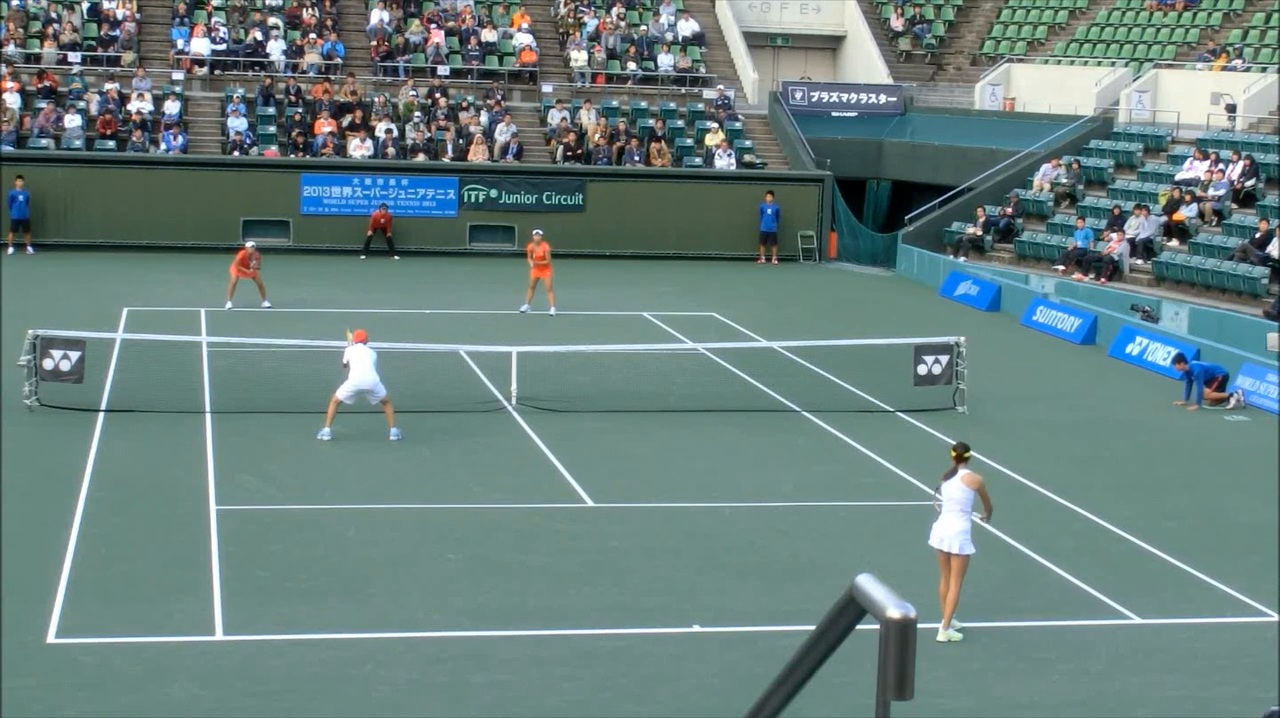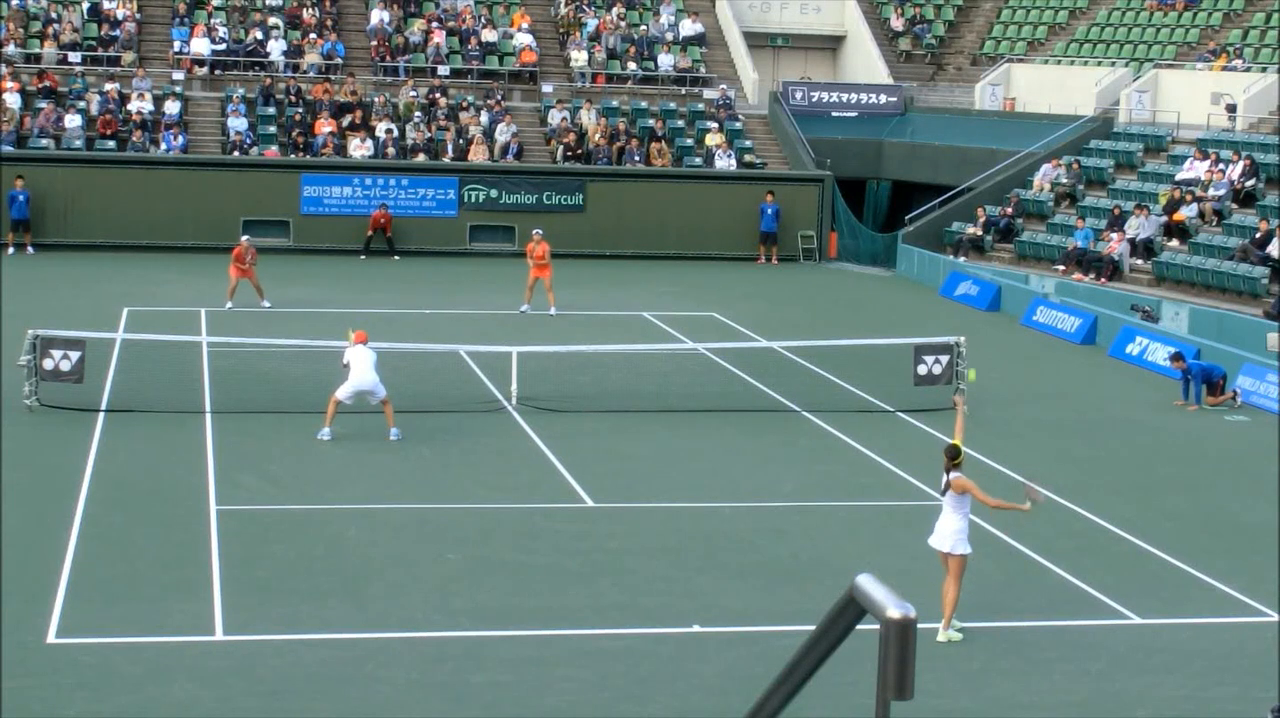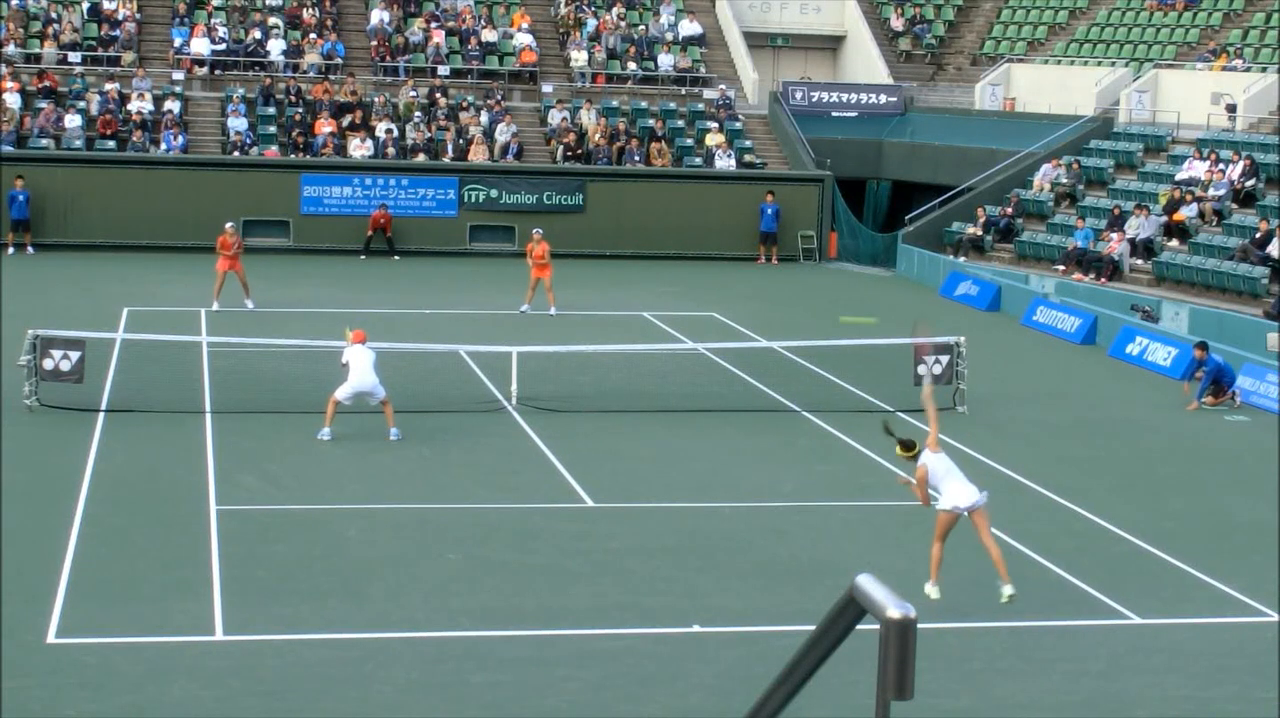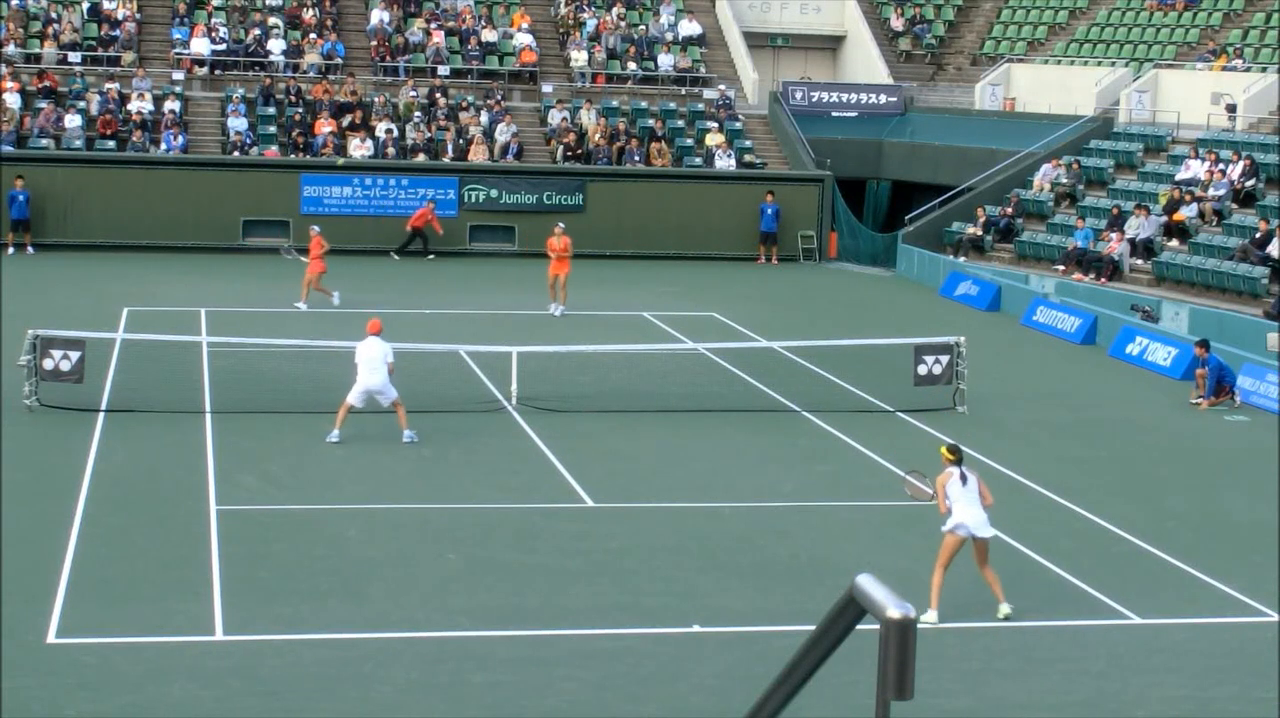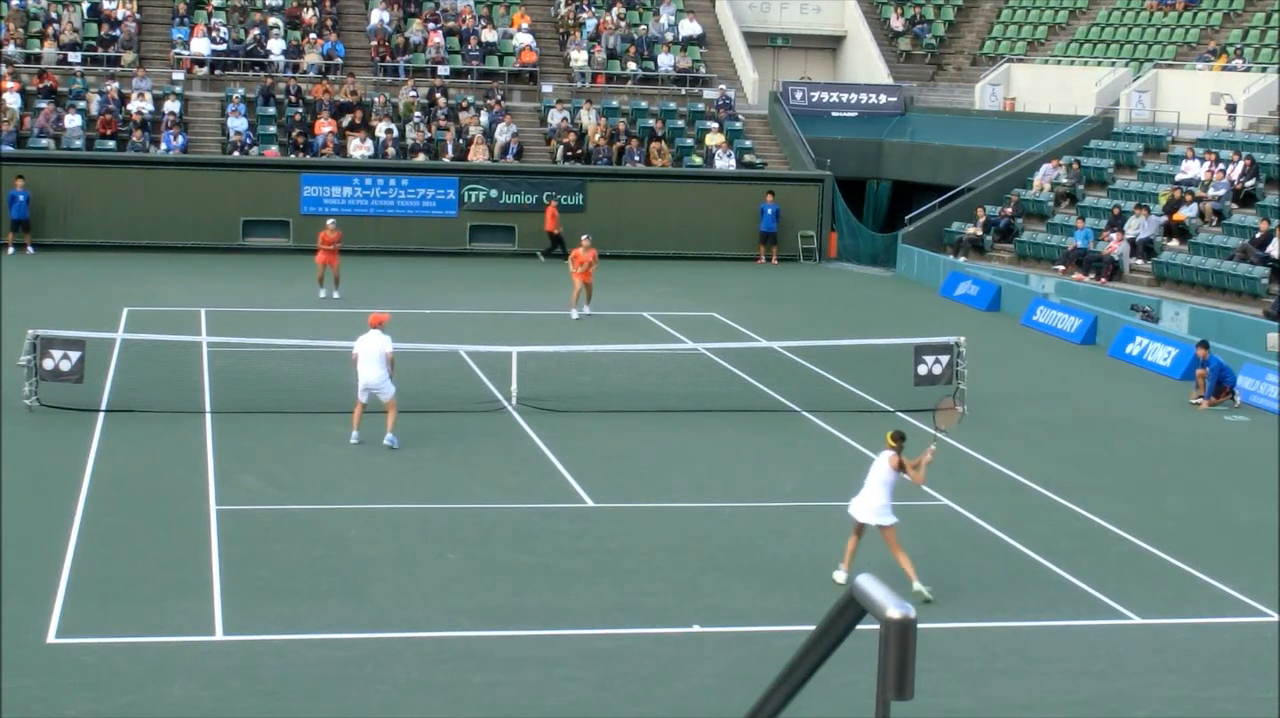
dt=1s
person 1, frame 1
left shoulder: (946, 477)
right shoulder: (975, 479)
right elbow: (987, 505)
right wrist: (987, 515)
left hip: (941, 529)
right hip: (959, 534)
left knee: (945, 579)
right knee: (955, 584)
left ankle: (947, 620)
right ankle: (945, 630)
person 1, frame 2
left shoulder: (947, 473)
right shoulder: (962, 482)
left elbow: (957, 436)
right elbow: (990, 502)
left wrist: (960, 410)
right wrist: (1019, 506)
left hip: (943, 531)
right hip: (955, 536)
left knee: (950, 578)
right knee: (955, 582)
left ankle: (948, 620)
right ankle: (945, 630)
person 1, frame 3
left shoulder: (921, 472)
right shoulder: (931, 449)
left elbow: (926, 503)
right elbow: (932, 418)
left wrist: (910, 484)
right wrist: (927, 393)
left hip: (952, 501)
right hip: (972, 495)
left knee: (938, 542)
right knee: (988, 541)
left ankle: (933, 586)
right ankle: (1006, 584)
person 1, frame 4
left shoulder: (942, 478)
right shoulder: (973, 475)
left elbow: (943, 510)
right elbow: (988, 502)
left hip: (961, 523)
right hip: (980, 520)
left knee: (940, 567)
right knee: (984, 566)
left ankle: (933, 613)
right ankle: (1003, 605)
person 1, frame 5
left shoulder: (884, 455)
right shoulder: (898, 459)
left elbow: (905, 467)
right elbow: (918, 481)
left wrist: (922, 458)
right wrist: (924, 463)
left hip: (862, 503)
right hip: (880, 509)
left knee: (856, 535)
right knee: (898, 551)
left ankle: (842, 572)
right ankle: (916, 583)
